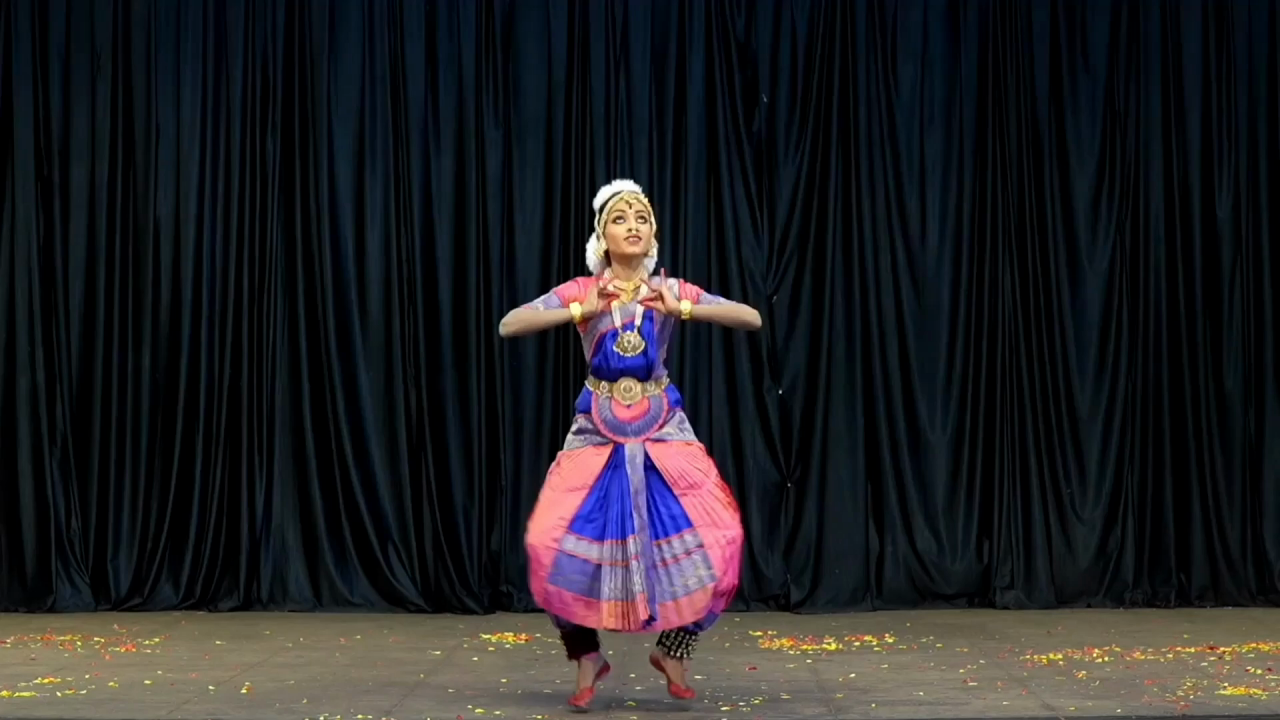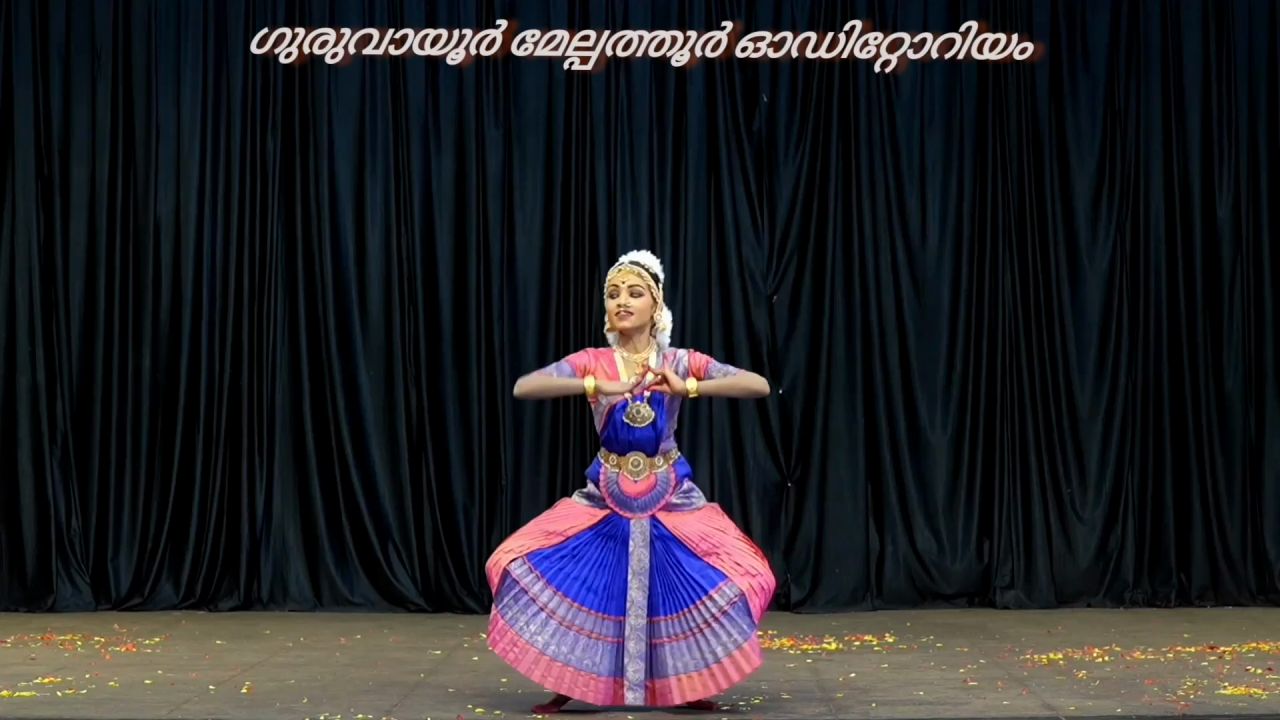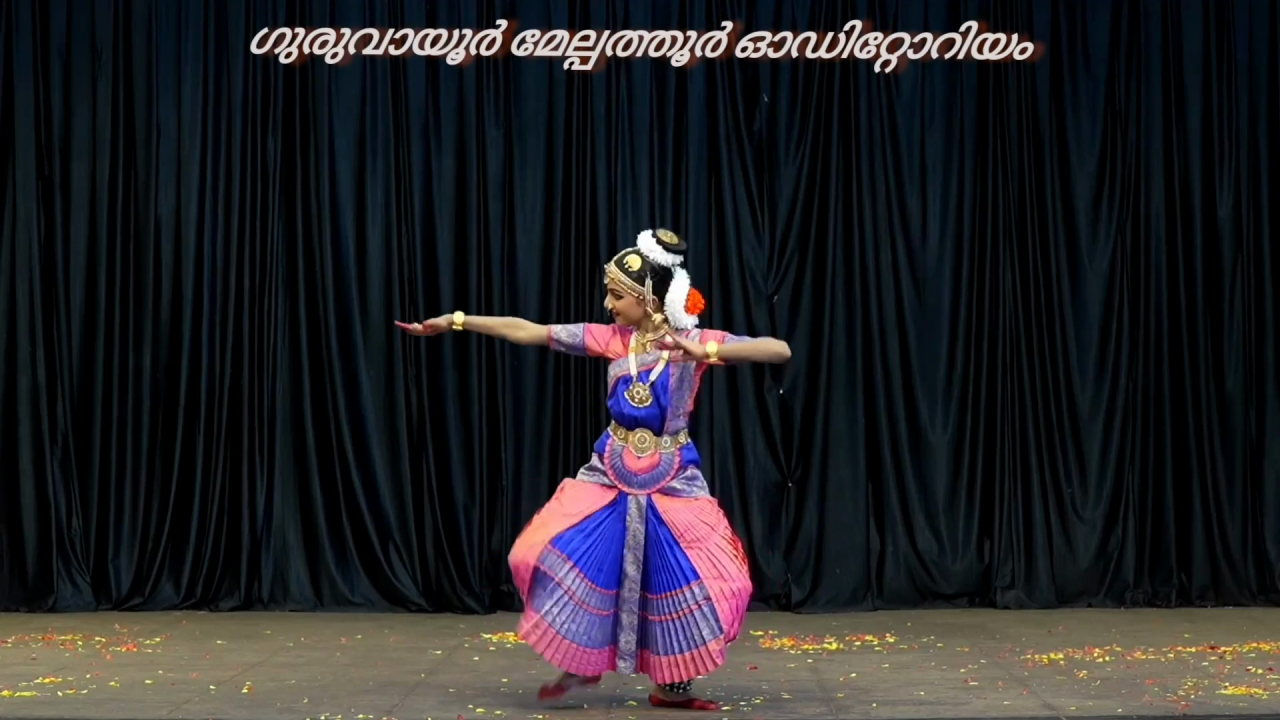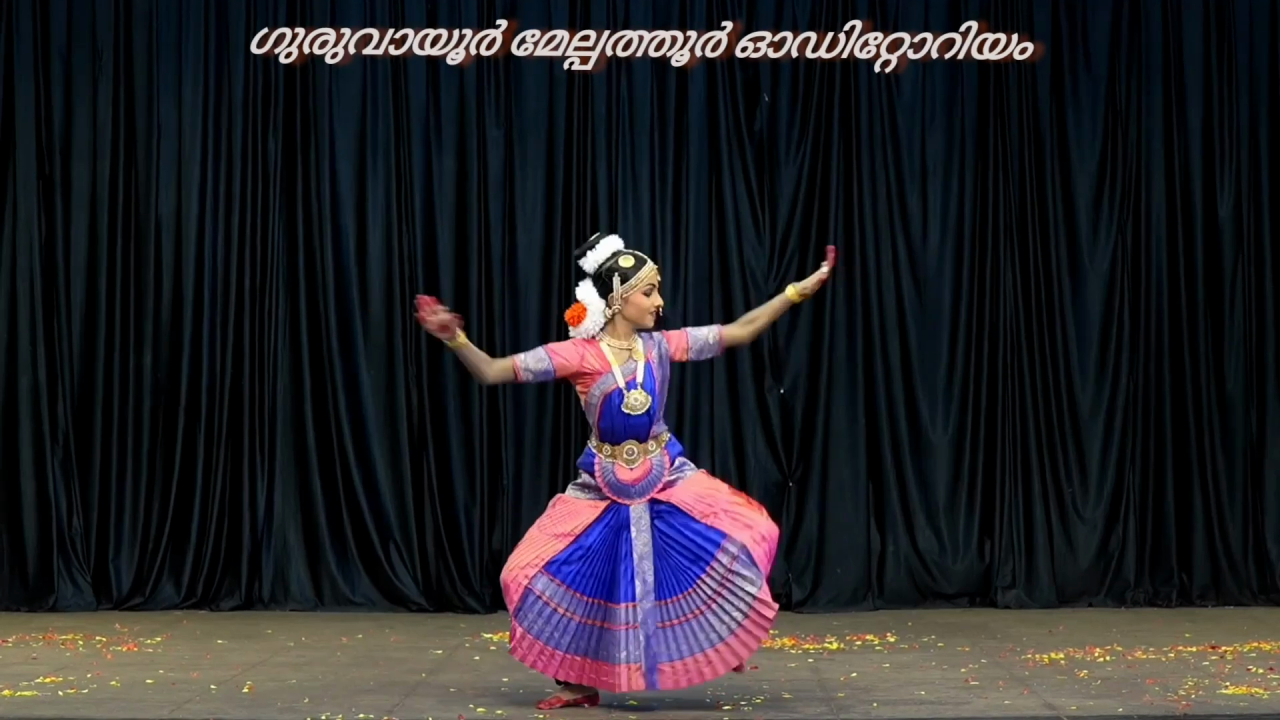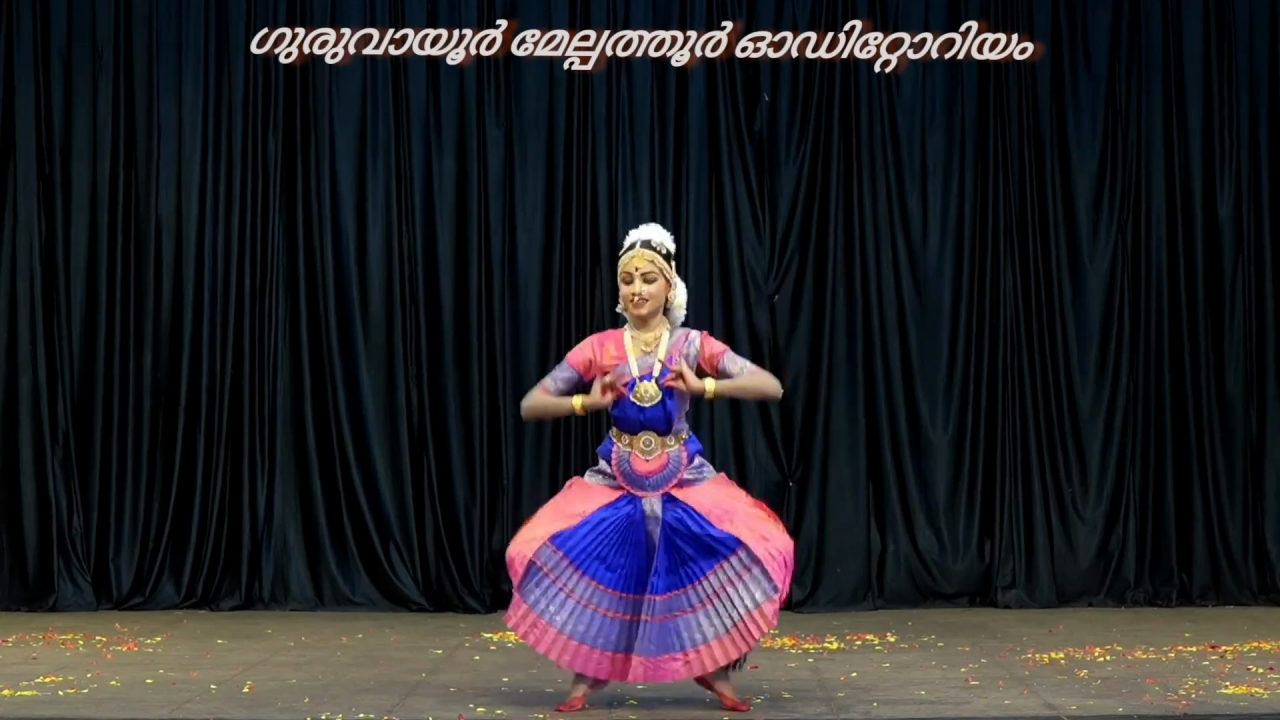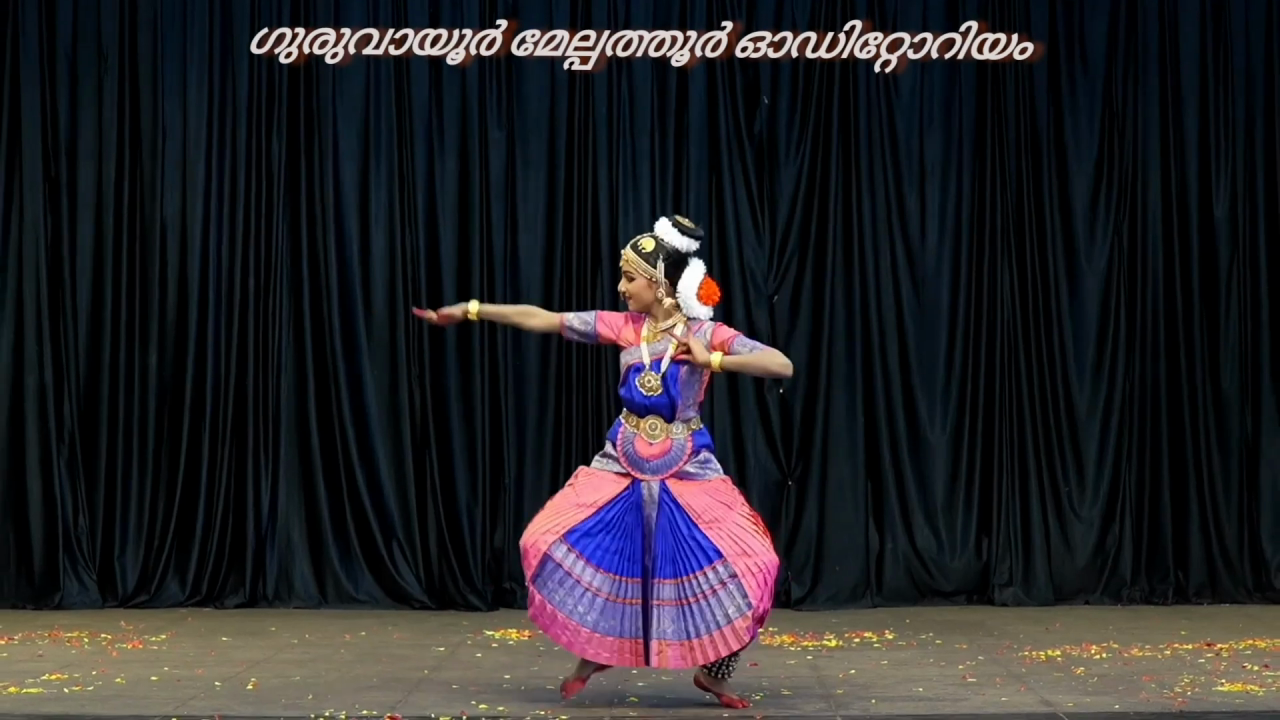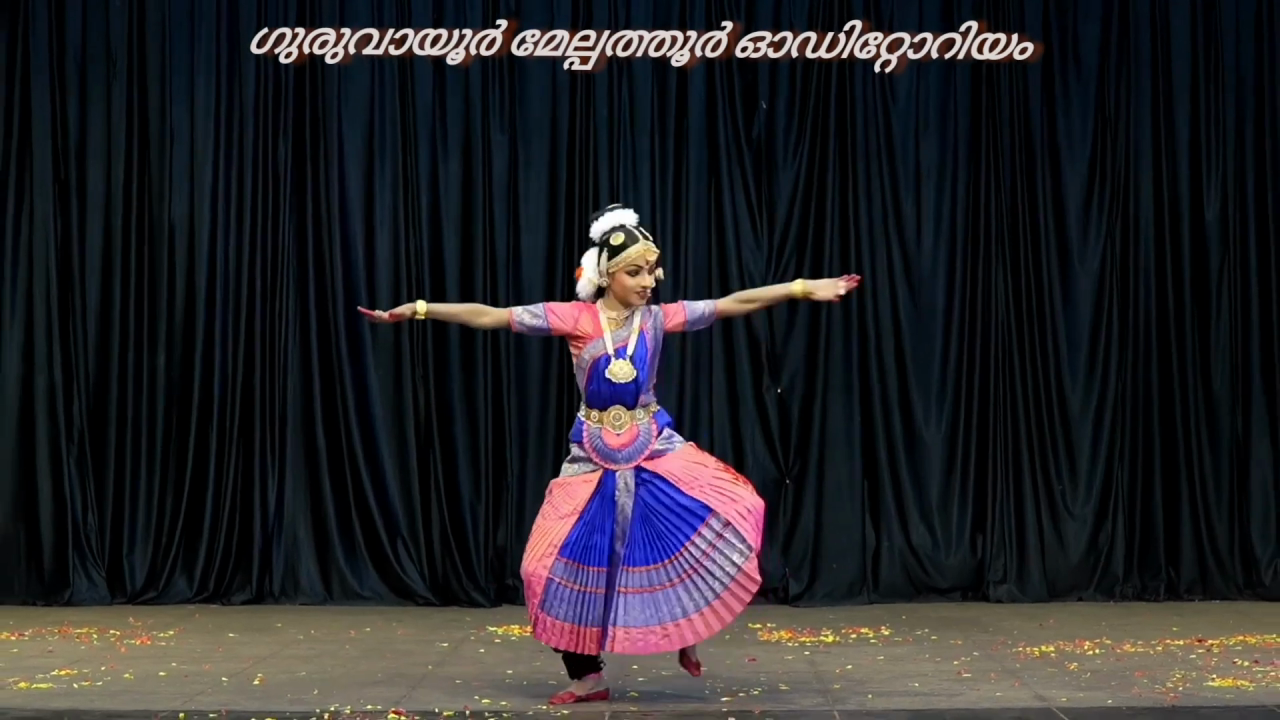
dt=0.4s
person 1, frame 1
left shoulder: (673, 292)
right shoulder: (581, 293)
left elbow: (752, 319)
right elbow: (509, 325)
left wrist: (680, 309)
right wrist: (584, 312)
left hip: (662, 433)
right hip: (597, 435)
left knee: (700, 534)
right knee: (565, 538)
left ankle: (670, 647)
right ankle: (587, 656)
person 1, frame 2
left shoulder: (680, 362)
right shoulder: (593, 361)
left elbow: (759, 384)
right elbow: (523, 387)
left wrist: (688, 388)
right wrist: (591, 383)
left hip: (671, 500)
right hip: (603, 500)
left knee: (744, 580)
right knee: (518, 569)
left ankle: (680, 685)
right ankle: (571, 683)
person 1, frame 3
left shoulder: (695, 342)
right shoulder: (610, 339)
left elbow: (780, 351)
right elbow: (529, 332)
left wrist: (709, 353)
right wrist: (455, 320)
left hip: (673, 483)
right hip: (608, 477)
left knee: (706, 582)
right knee: (540, 557)
left ankle: (672, 684)
right ankle: (575, 670)
person 1, frame 4
left shoulder: (663, 344)
right shoulder: (575, 354)
left elbow: (739, 331)
right elbow: (492, 371)
left wrist: (801, 288)
right wrist: (454, 337)
left hip: (669, 480)
right hip: (602, 489)
left knee: (744, 538)
right knee: (535, 577)
left ankle: (707, 656)
right ankle: (579, 683)
person 1, frame 5
left shoulder: (694, 346)
right shoulder: (598, 348)
left elbow: (772, 388)
right elbow: (530, 406)
left wrist: (703, 386)
right wrist: (586, 402)
left hip: (684, 479)
right hip: (615, 480)
left knee: (763, 550)
right knee: (539, 555)
left ankle: (712, 670)
right ankle: (590, 672)
person 1, frame 6
left shoulder: (707, 335)
right shoulder: (623, 326)
left elbow: (782, 366)
right elbow: (544, 320)
left wrist: (712, 361)
right wrist: (471, 311)
left hip: (686, 470)
right hip: (621, 466)
left knee: (745, 567)
right knee: (551, 545)
left ankle: (713, 671)
right ankle: (593, 656)
person 1, frame 7
left shoulder: (658, 318)
right shoulder: (573, 317)
left elbow: (733, 303)
right elbow: (490, 316)
left wrist: (807, 288)
right wrist: (419, 309)
left hip: (654, 451)
right hip: (591, 459)
left knee: (735, 512)
right knee: (549, 565)
left ankle: (687, 633)
right ankle: (588, 676)
